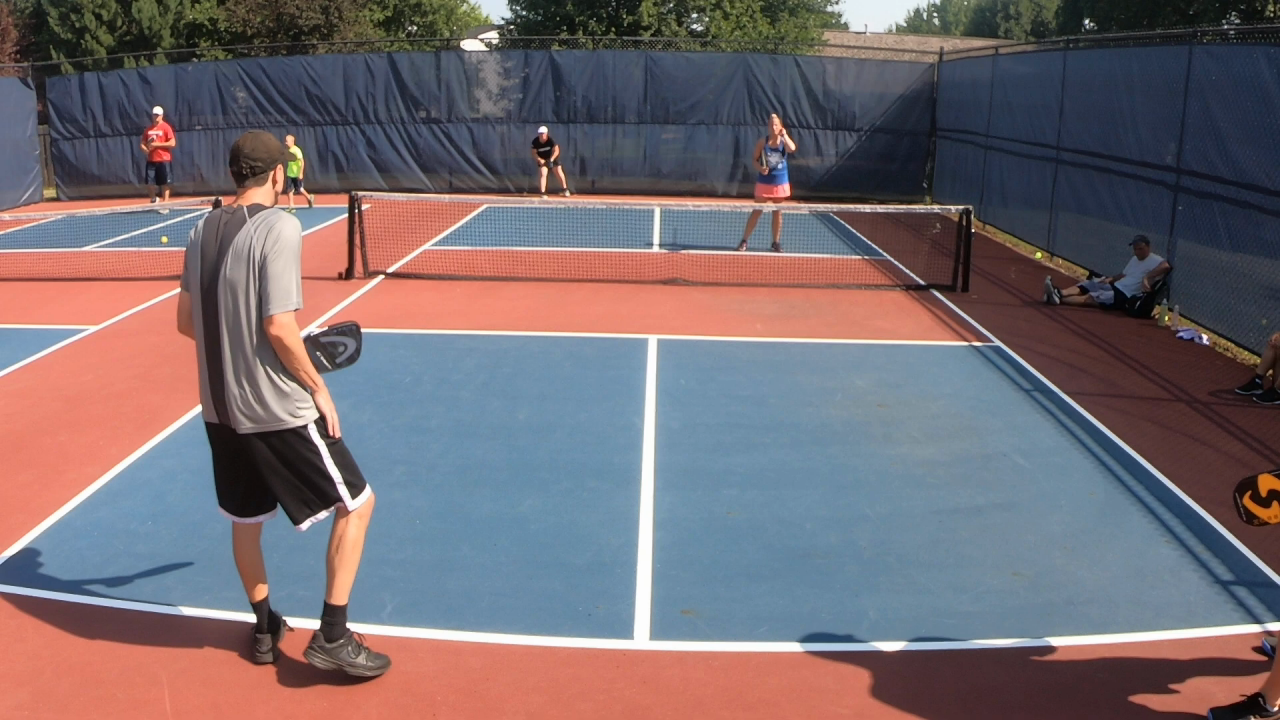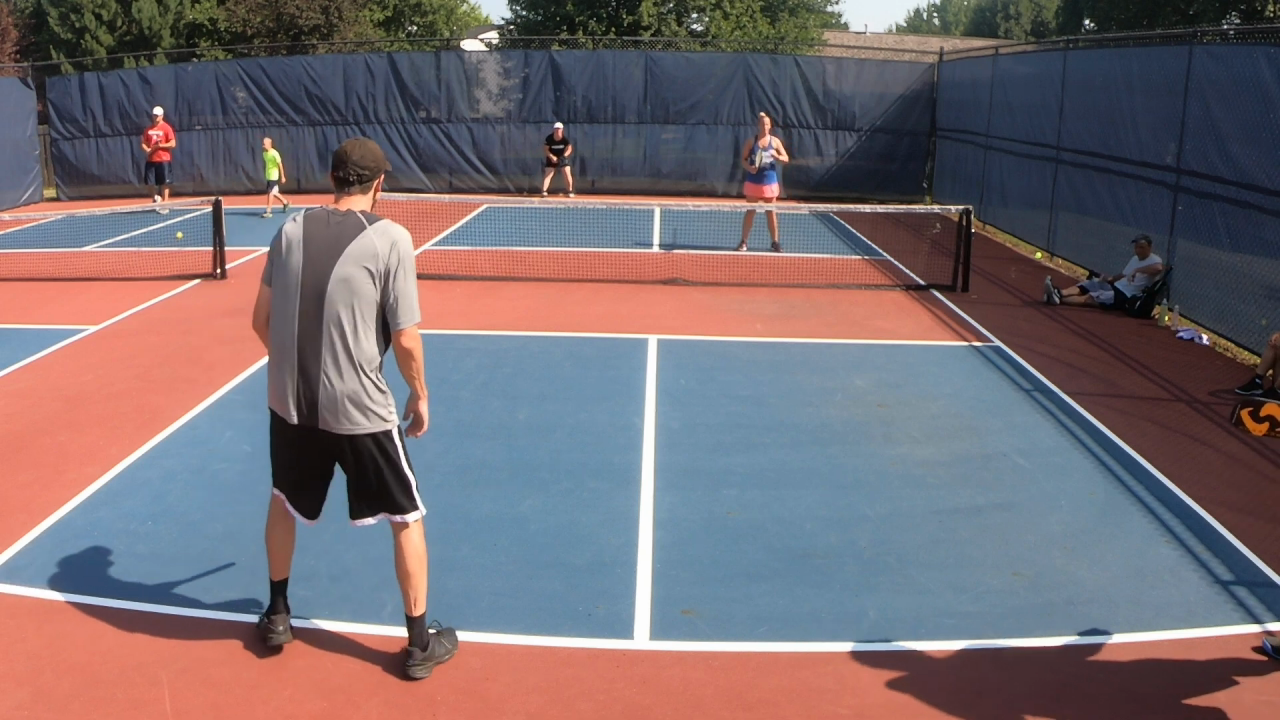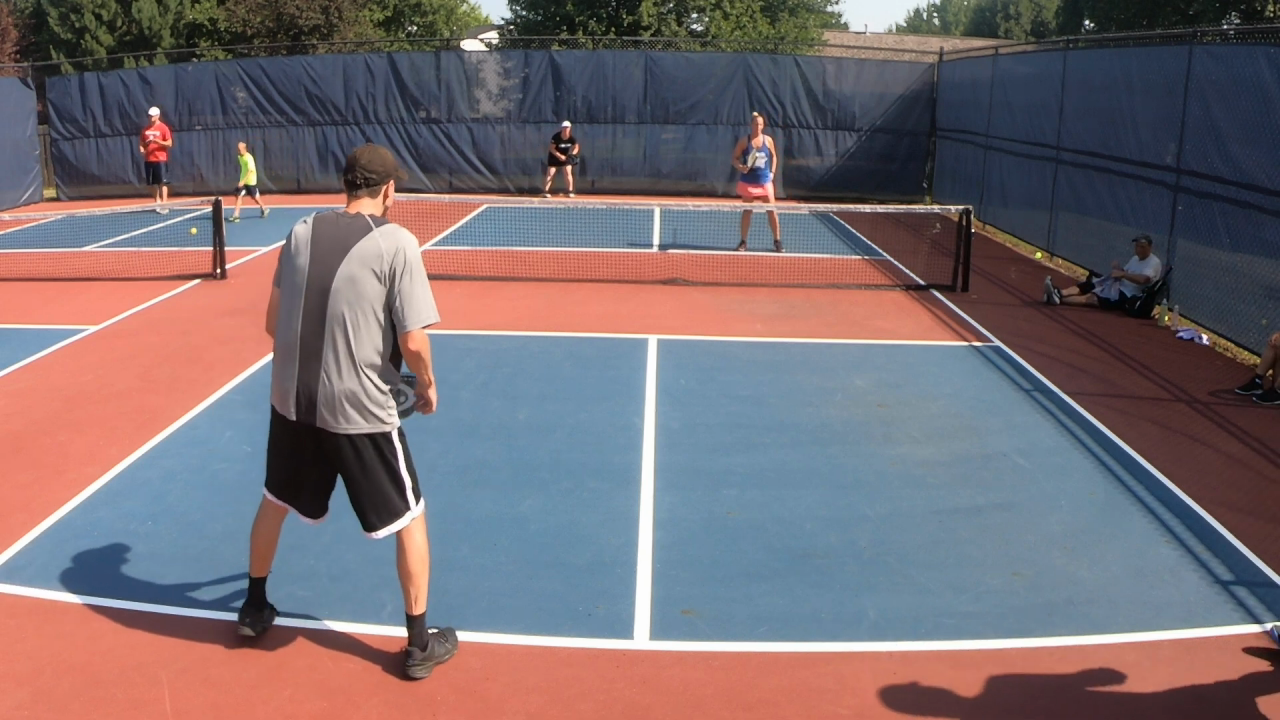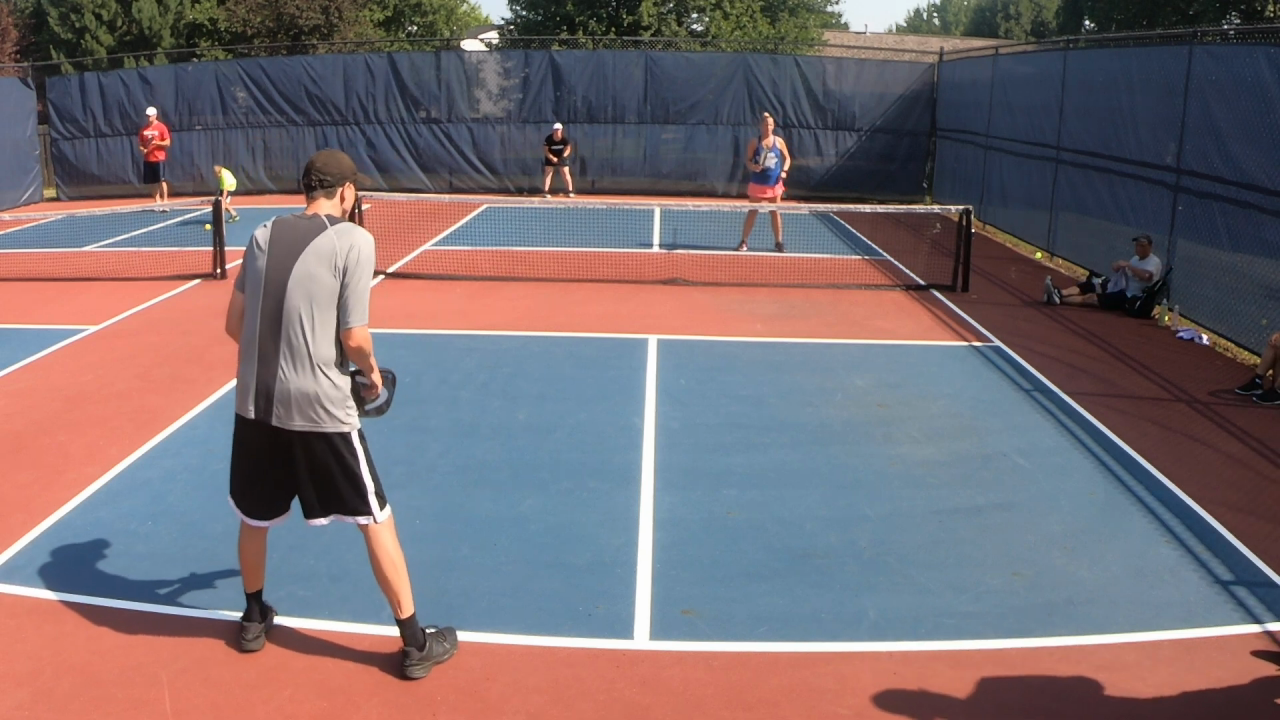
dt=0.4s
person 1, frame 1
left shoulder: (203, 229)
right shoulder: (279, 227)
left elbow: (187, 322)
right elbow: (278, 329)
right wrist: (319, 391)
left hip: (222, 406)
right hip: (278, 409)
left knee: (245, 516)
right knee: (355, 503)
left ankle: (266, 627)
right ankle: (333, 633)
person 1, frame 2
left shoulder: (291, 229)
right shoulder: (390, 239)
left elbow: (260, 320)
right elbow: (405, 340)
right wrist: (420, 395)
left hip: (289, 399)
right hip: (361, 408)
left knee: (285, 501)
right knee: (407, 518)
left ankle: (276, 613)
right ankle: (419, 643)
person 1, frame 3
left shoulder: (301, 233)
right shoulder: (396, 243)
left elbow: (273, 322)
right elbow: (413, 342)
right wrist: (427, 386)
left hip: (293, 399)
right hip: (362, 409)
left knee: (274, 501)
right knee: (410, 518)
left ankle: (254, 606)
right ankle: (420, 643)
person 1, frame 4
left shoulder: (263, 235)
right shoulder: (353, 241)
left elbow: (234, 323)
right elbow: (354, 339)
right wrist: (371, 371)
left hip: (256, 401)
right hip: (320, 407)
left knee: (255, 514)
right knee: (376, 519)
left ankle: (254, 617)
right ankle: (415, 642)
